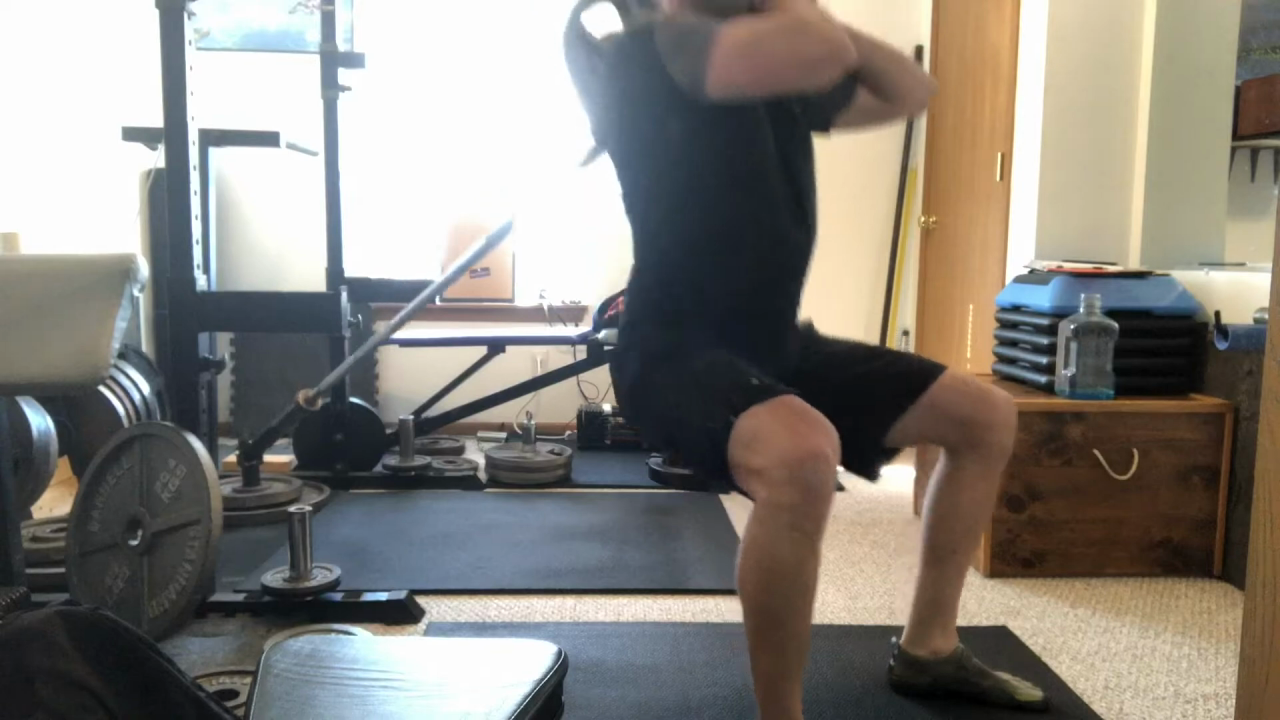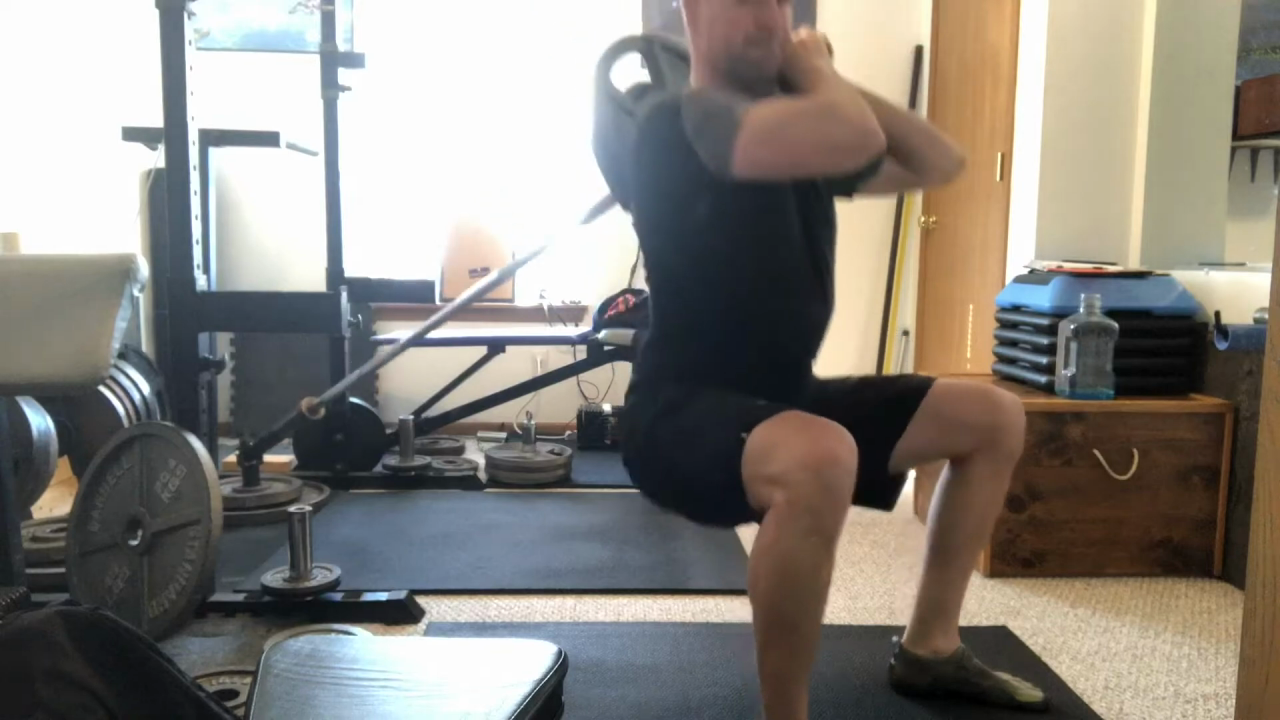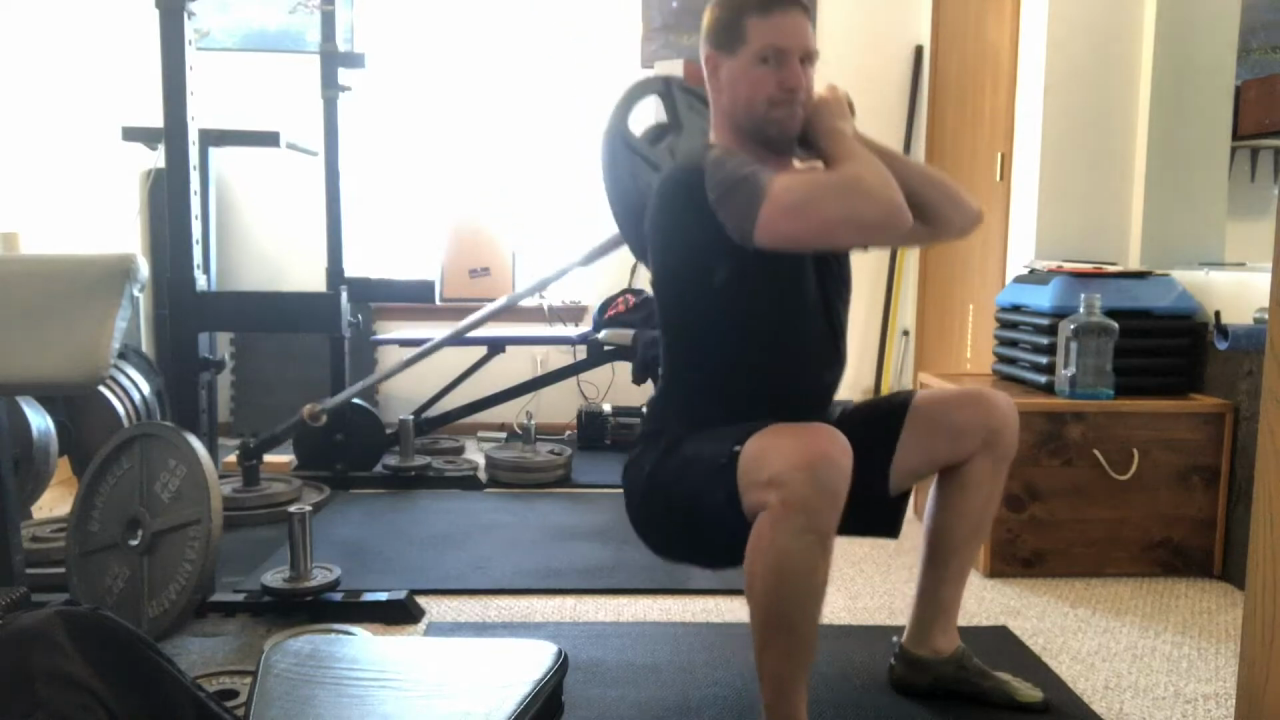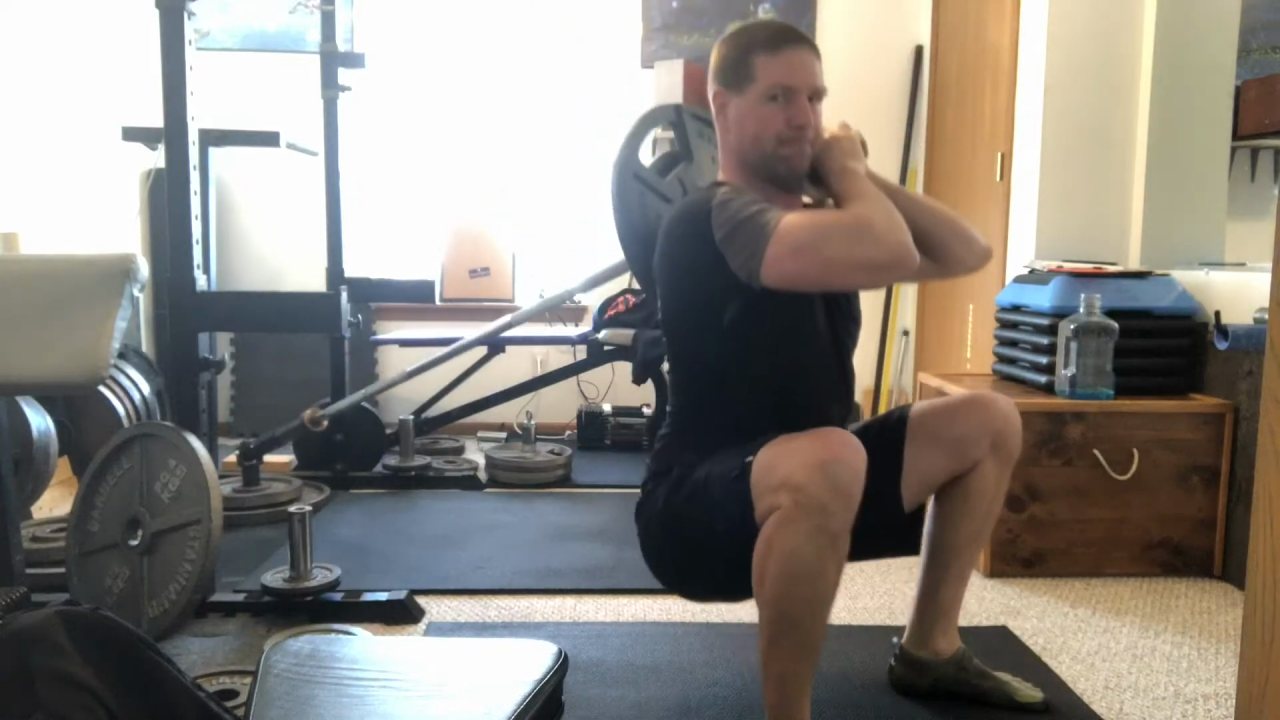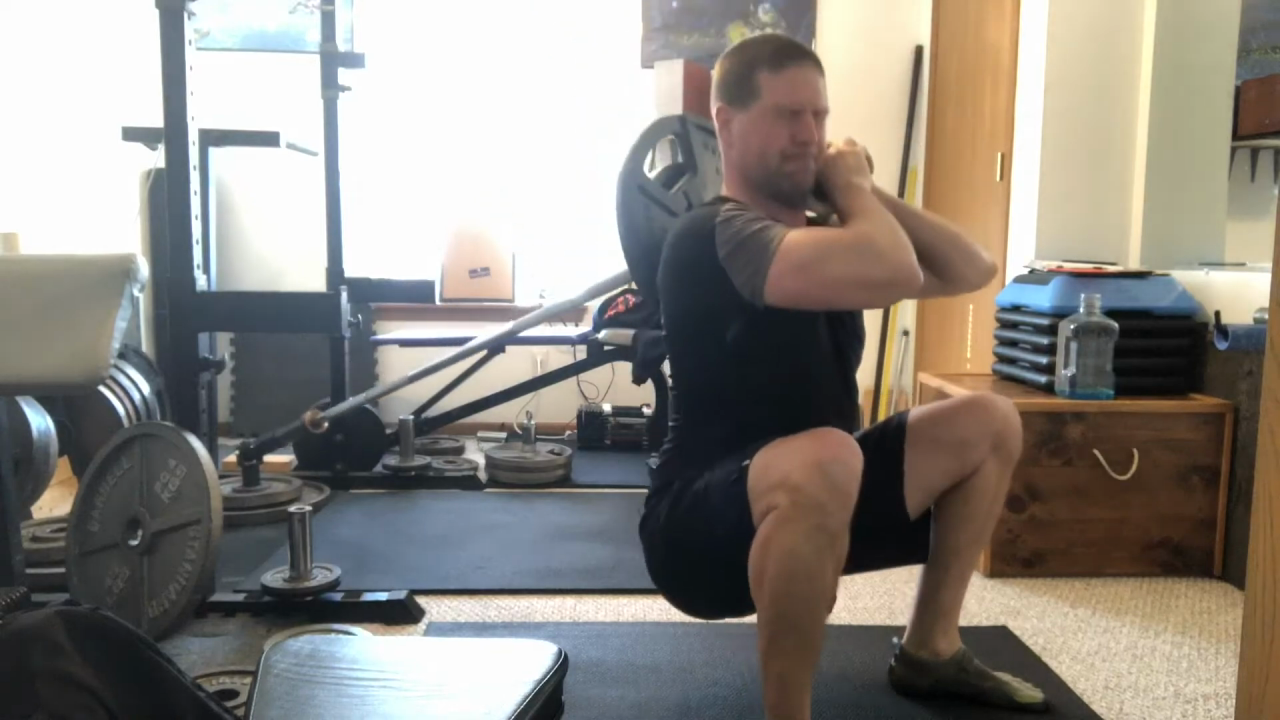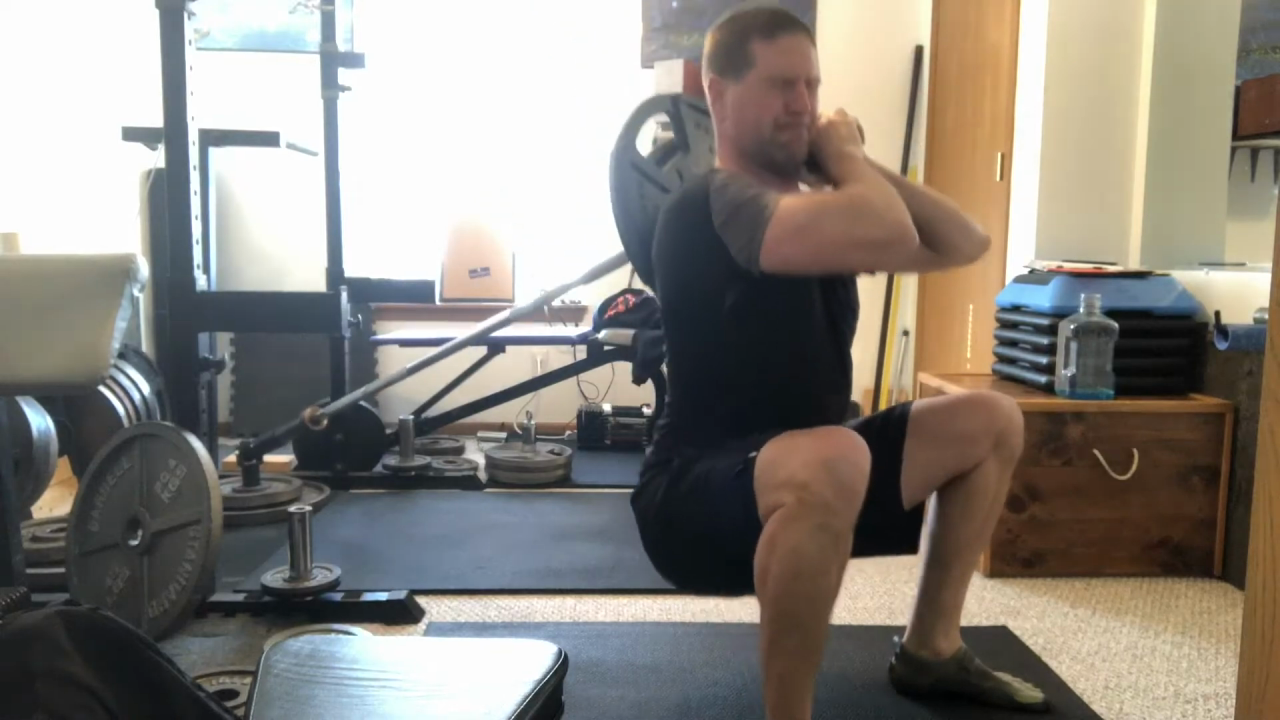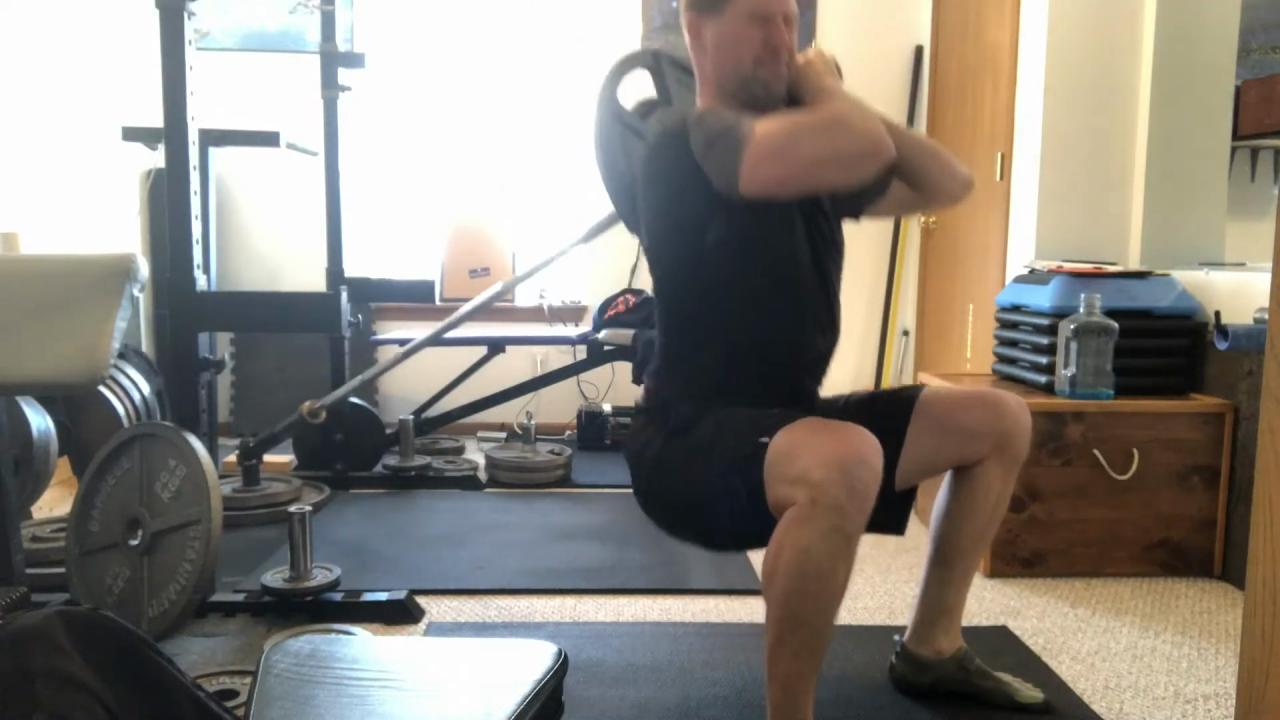
dt=0.2s
person 1, frame 1
left shoulder: (771, 63)
left elbow: (911, 91)
right elbow: (816, 61)
left hip: (775, 346)
right hip: (679, 354)
left knee: (986, 417)
right knee: (802, 454)
left ankle: (929, 648)
person 1, frame 2
left shoulder: (800, 131)
right shoulder: (687, 120)
left elbow: (939, 160)
right elbow: (850, 141)
left wrist: (833, 79)
right wrist: (820, 78)
left hip: (779, 400)
right hip: (685, 420)
left knee: (994, 419)
right knee: (820, 461)
left ankle: (928, 649)
person 1, frame 3
left shoulder: (808, 190)
right shoulder: (707, 184)
left elbow: (957, 216)
right elbow: (880, 212)
left wrist: (850, 140)
right wrist: (837, 134)
left hip: (781, 462)
right hip: (686, 476)
left knee: (986, 419)
right knee: (812, 462)
left ankle: (929, 650)
person 1, frame 4
left shoulder: (814, 226)
right shoulder: (715, 222)
left elbow: (966, 253)
right elbow: (888, 255)
left wrist: (857, 177)
right wrist: (846, 170)
left hip: (799, 487)
right hip: (696, 508)
left knee: (989, 422)
right knee: (827, 463)
left ankle: (929, 649)
person 1, frame 5
left shoulder: (818, 240)
right shoulder: (717, 238)
left elbow: (971, 270)
right elbow: (890, 274)
left wrist: (861, 192)
right wrist: (852, 186)
left hip: (799, 495)
right hip: (697, 521)
left knee: (990, 424)
right knee: (822, 465)
left ankle: (930, 651)
person 1, frame 6
left shoulder: (813, 209)
right shoulder: (712, 209)
left elbow: (964, 242)
right elbow: (881, 228)
left wrist: (849, 157)
right wrist: (844, 152)
left hip: (791, 468)
right hip: (695, 495)
left knee: (992, 423)
right knee: (832, 465)
left ankle: (929, 651)
person 1, frame 7
left shoulder: (804, 140)
right shoulder: (693, 147)
left elbow: (947, 183)
right elbow: (855, 146)
left wrist: (825, 90)
right wrist: (825, 84)
left hip: (782, 416)
right hip: (692, 443)
left knee: (1000, 423)
right knee: (844, 464)
left ankle: (929, 649)
